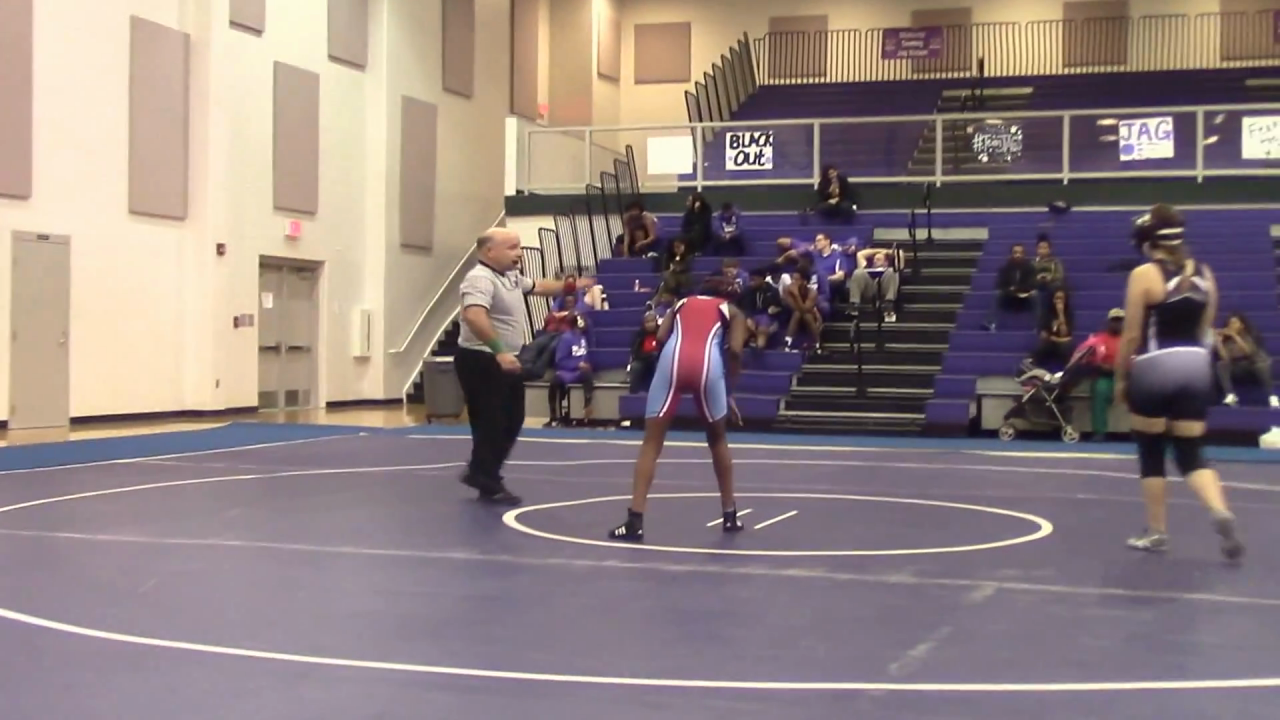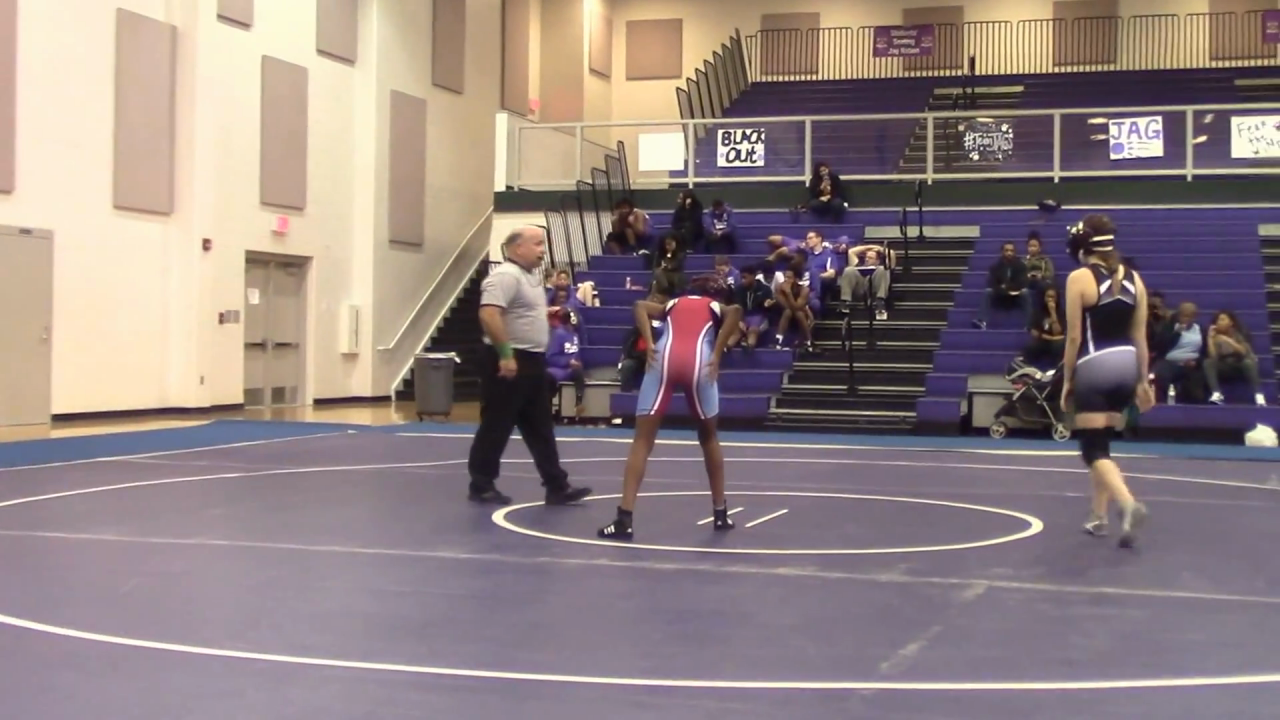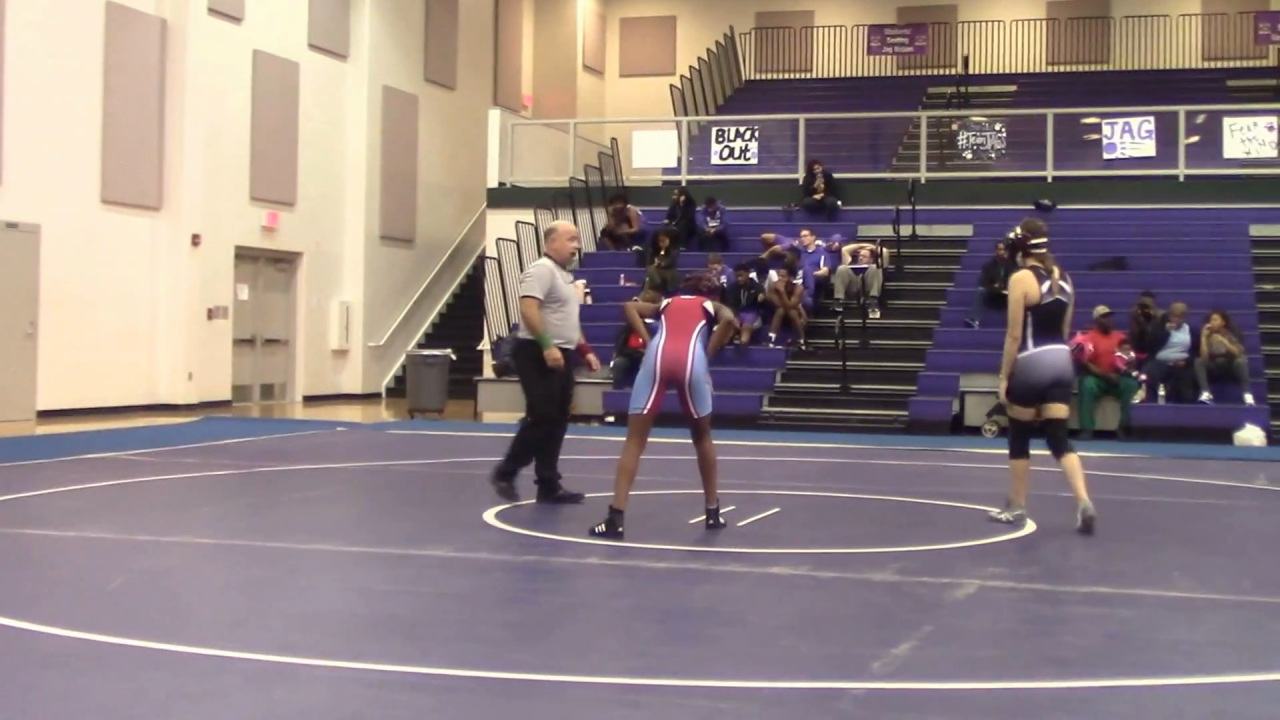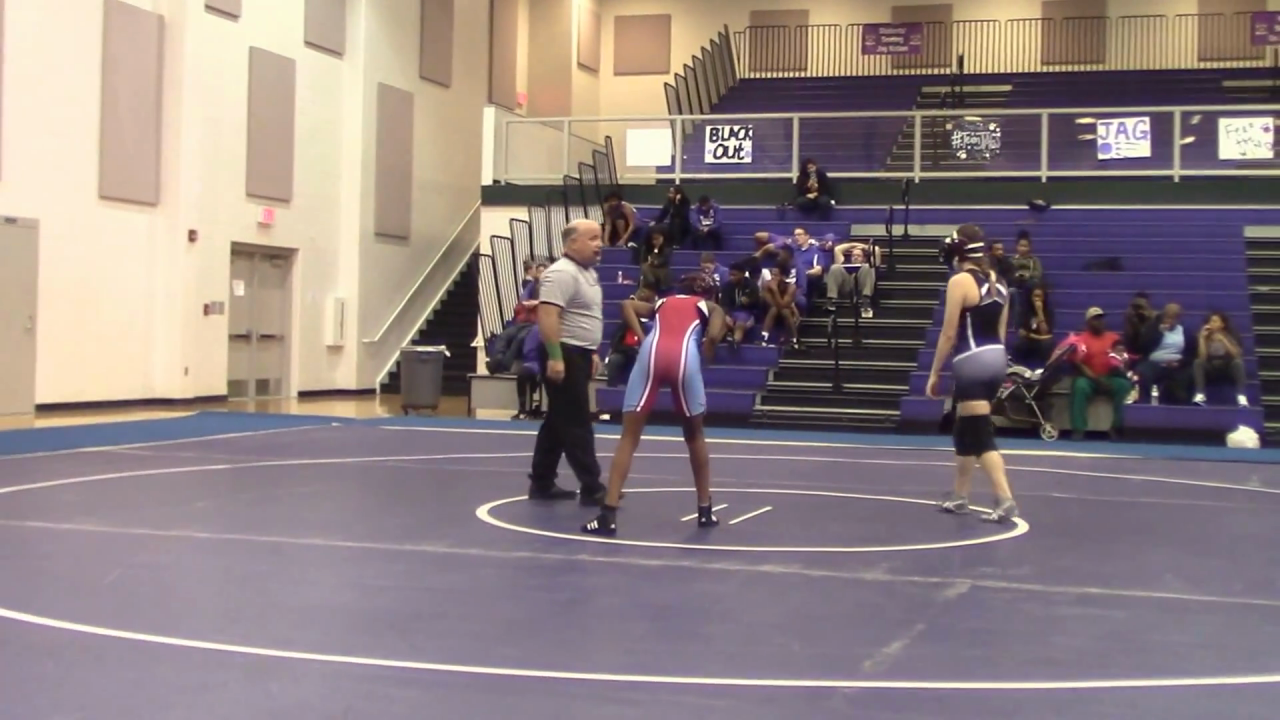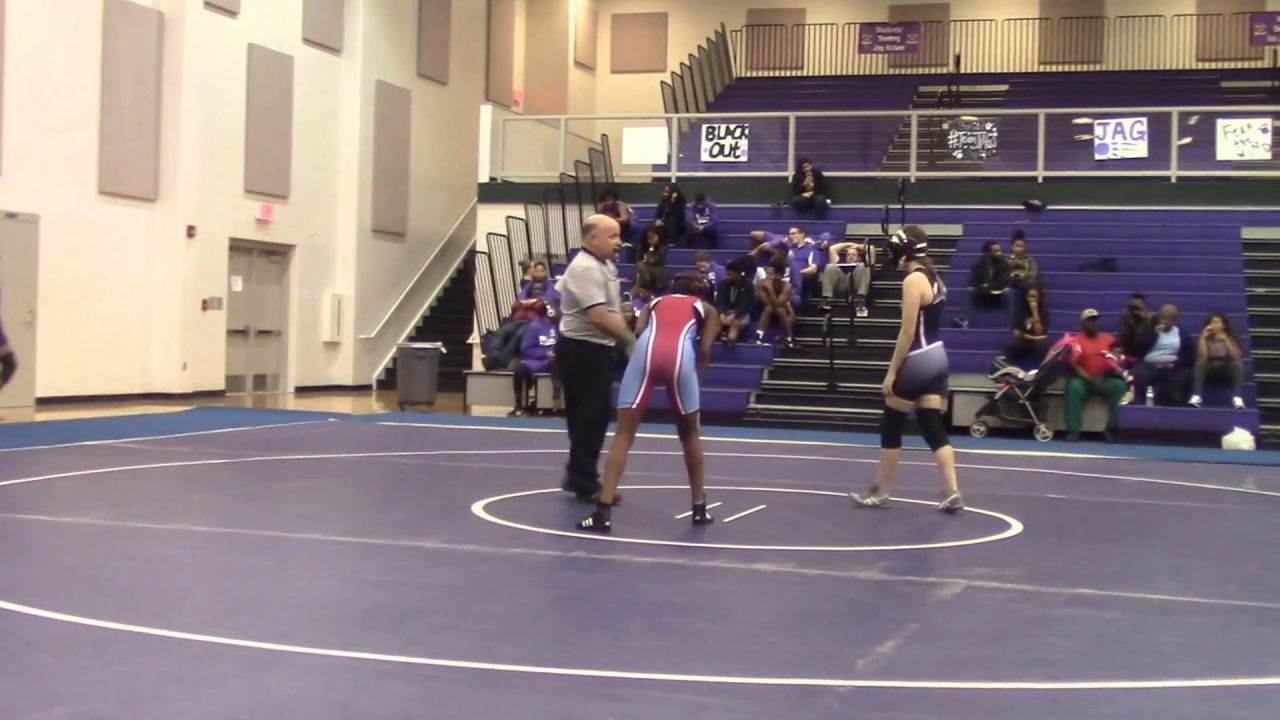
dt=0.5s
person 1, frame 1
left shoulder: (1144, 274)
right shoulder: (1203, 273)
left elbow: (1131, 336)
right elbow: (1204, 331)
left wrist: (1121, 378)
left hip: (1155, 367)
right hip: (1196, 367)
left knee: (1150, 454)
right knee: (1192, 456)
left ankle: (1156, 533)
right ankle: (1221, 513)
person 1, frame 2
left shoulder: (1079, 278)
right shoulder: (1133, 278)
left elbow: (1074, 336)
right elbow: (1140, 335)
left wrist: (1068, 381)
right wrist: (1143, 380)
left hip: (1094, 367)
right hip: (1125, 364)
left knee: (1093, 449)
right knee: (1100, 442)
left ankle: (1128, 504)
right ankle: (1098, 517)
person 1, frame 3
left shoulder: (1021, 279)
right shoulder: (1063, 278)
left elbow: (1014, 334)
right elbow: (1065, 330)
left wrist: (1004, 377)
left hip: (1031, 363)
right hip: (1061, 361)
left knee: (1018, 439)
right knee: (1060, 439)
left ankle: (1015, 508)
right ankle: (1083, 502)
person 1, frame 4
left shoulder: (960, 281)
right shoulder: (997, 281)
left elbow: (949, 334)
right elbow: (1000, 331)
left wrist: (934, 373)
left hip: (971, 363)
right hip: (996, 359)
left knee: (980, 436)
right knee: (965, 431)
left ankle: (1005, 499)
right ankle: (959, 497)
person 1, frame 5
left shoulder: (913, 281)
right shoulder: (933, 278)
left elbow: (908, 332)
left wrist: (892, 372)
left hip: (917, 360)
right hip: (936, 356)
left knee: (891, 426)
right knee: (934, 429)
left ankle: (880, 491)
right ankle: (952, 492)
person 2, frame 1
left shoulder: (511, 275)
right shoulder: (480, 279)
left elbow: (536, 286)
right elbow: (472, 317)
left wrist: (571, 286)
right wrist: (499, 352)
left hip: (507, 362)
right hip: (481, 363)
left knee: (512, 422)
right knee: (490, 426)
left ankle: (478, 472)
right ankle: (491, 487)
person 2, frame 2
left shoulder: (532, 275)
right shoulder: (505, 275)
right elbow: (488, 315)
right wrist: (505, 354)
left hip: (533, 359)
right hip: (506, 361)
left knee: (541, 427)
right knee: (496, 426)
left ankle: (557, 486)
right ankle: (481, 485)
person 2, frame 3
left shoulder: (566, 275)
right shoulder: (541, 269)
right elbow: (528, 309)
left wrist: (585, 351)
right wrist: (548, 346)
left hip: (562, 357)
right hip: (539, 356)
left knee: (557, 422)
right knee: (542, 418)
left ankle: (548, 486)
right ankle: (505, 473)
person 2, frame 4
left shoulder: (589, 273)
right shoulder: (562, 273)
right elbow: (547, 316)
left wrist: (592, 353)
right wrist: (554, 356)
left hip: (578, 355)
right hip: (564, 356)
left knee: (558, 421)
right knee: (577, 423)
left ankle: (542, 483)
right ankle: (591, 488)
person 2, frame 5
left shoulder: (605, 265)
right shoulder: (585, 268)
left elbow: (613, 308)
right elbow: (598, 316)
left wrist: (628, 335)
right wrist: (629, 339)
left hip: (596, 350)
right hip: (582, 351)
left knee: (595, 417)
right knee: (589, 419)
left ankle: (577, 475)
right ankle: (587, 485)
person 3, frame 1
left shoulder: (682, 304)
right shoulder: (730, 310)
left elbow: (661, 337)
right elbow: (736, 349)
right wrist: (730, 394)
left hip: (673, 360)
right hip: (707, 363)
left knee: (651, 444)
right knee: (717, 441)
left ankle: (635, 521)
right ankle: (730, 515)
person 3, frame 2
left shoulder: (673, 304)
right shoulder: (718, 307)
left elbow: (641, 306)
right elbow: (735, 310)
left wrist: (649, 344)
right wrist: (717, 354)
left hip: (665, 359)
right hip: (698, 361)
left knee: (642, 442)
right knee: (709, 439)
left ankle: (624, 520)
right ankle: (721, 514)
person 3, frame 3
left shoulder: (666, 303)
right shoulder: (713, 306)
left elbow: (629, 306)
right elbow: (729, 321)
left wrist: (648, 341)
right wrist: (707, 356)
left hip: (658, 356)
right hip: (691, 358)
left knee: (634, 441)
right knee: (702, 438)
left ankle: (615, 518)
right ankle: (712, 512)
person 3, frame 4
left shoulder: (662, 303)
right shoulder: (711, 307)
left elbow: (627, 305)
right elbow: (712, 337)
left wrist: (643, 339)
right wrist: (700, 363)
left hip: (652, 353)
right hip: (685, 356)
left knee: (628, 438)
right knee: (695, 436)
left ankle: (608, 515)
right ankle: (705, 511)
person 3, frame 5
left shoulder: (657, 302)
right shoulder: (706, 309)
left elbow: (638, 331)
right elbow: (703, 351)
right wrist: (695, 376)
left hip: (647, 351)
right hip: (680, 354)
left knee: (623, 435)
right knee: (689, 435)
left ankle: (603, 513)
right ankle: (699, 508)
